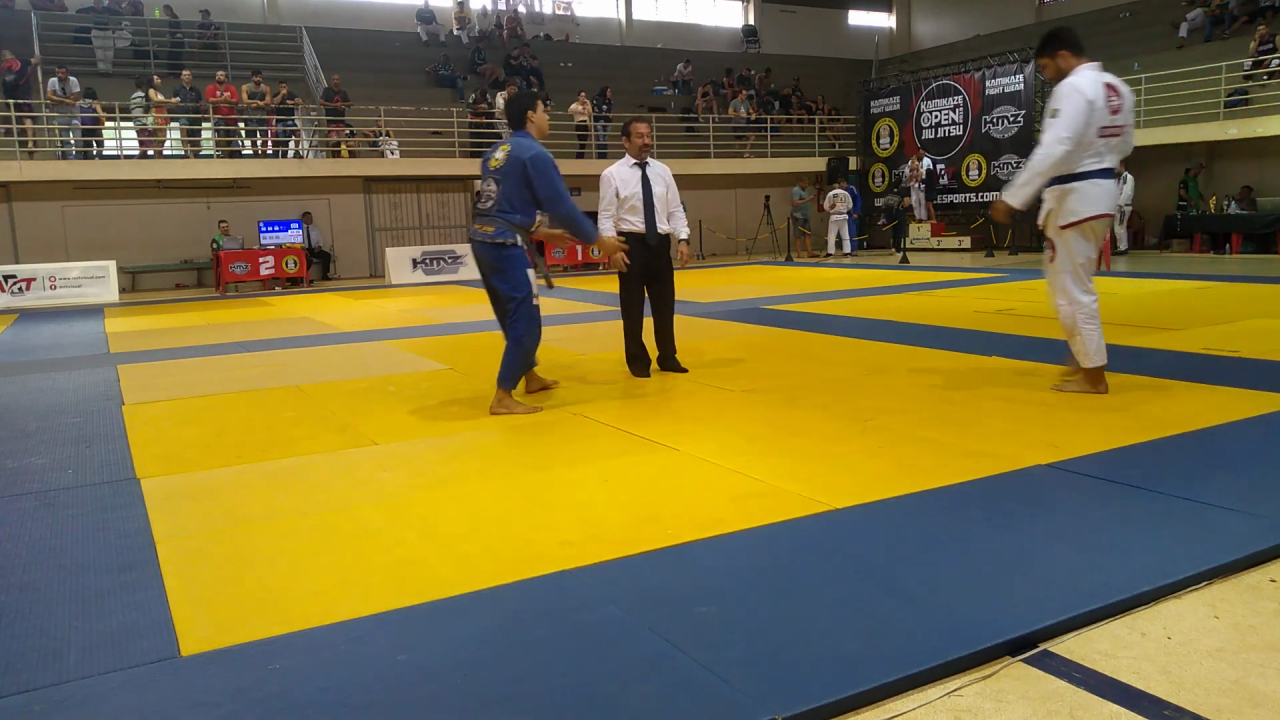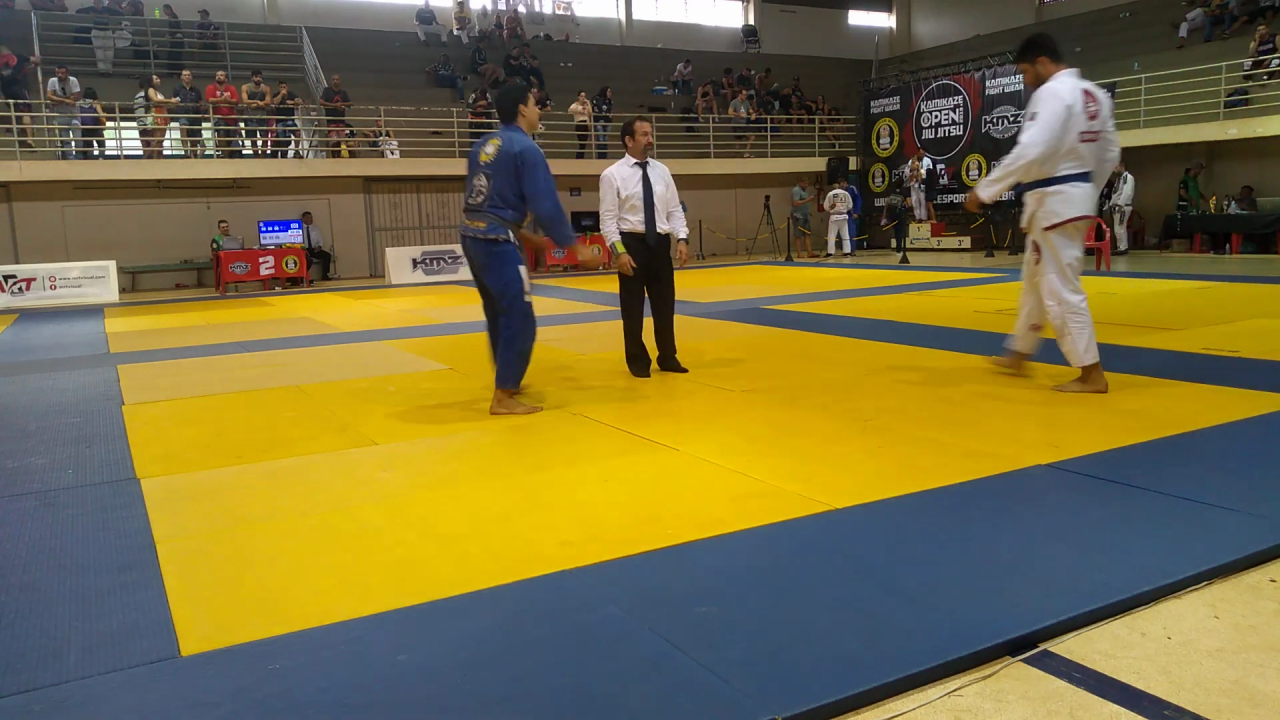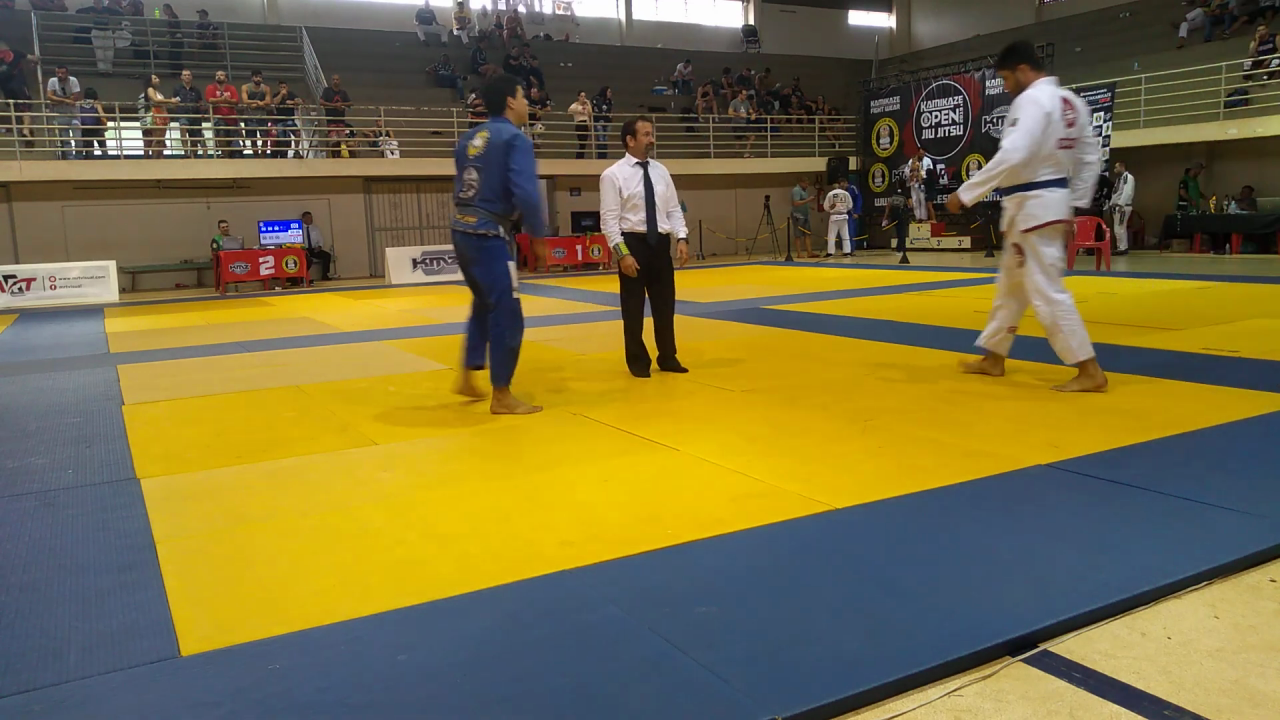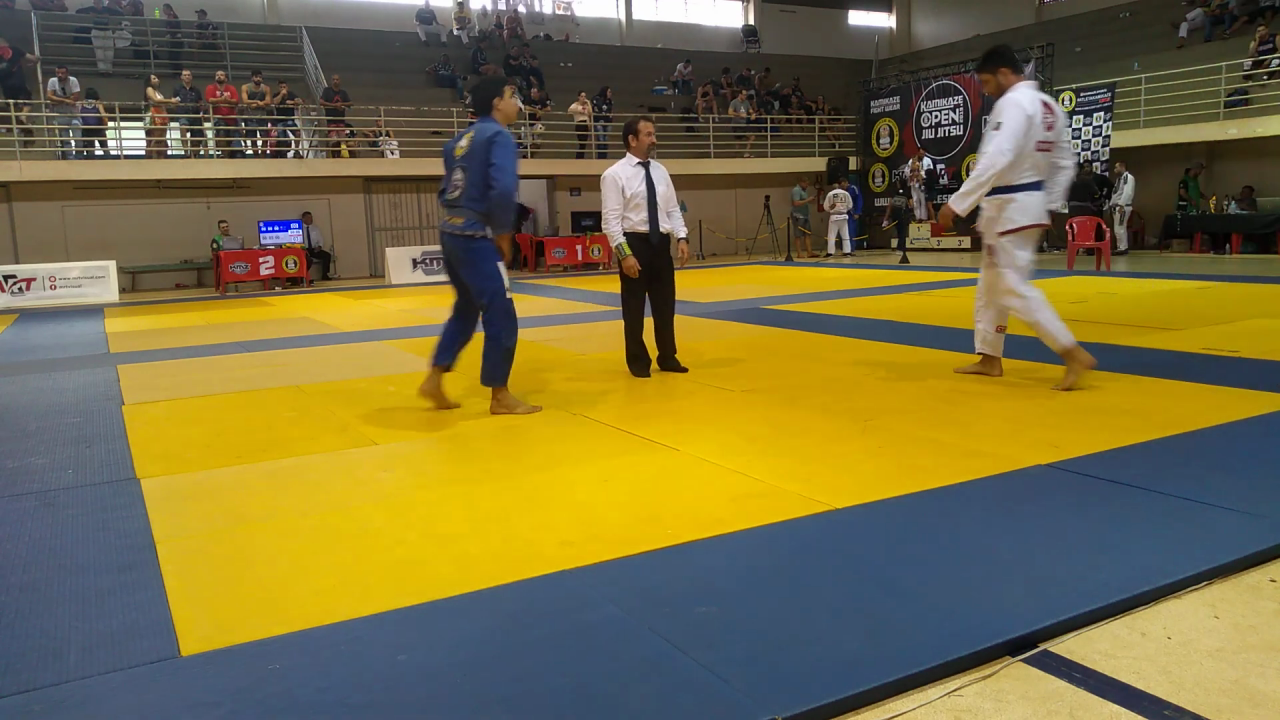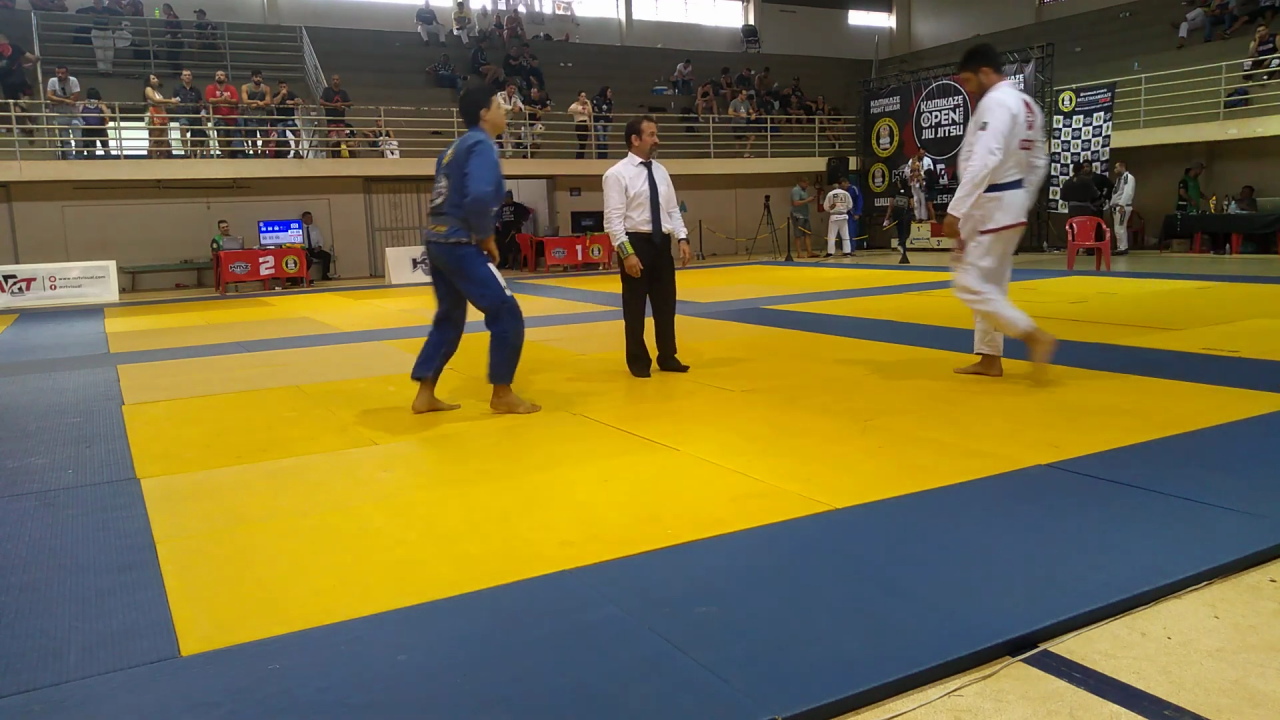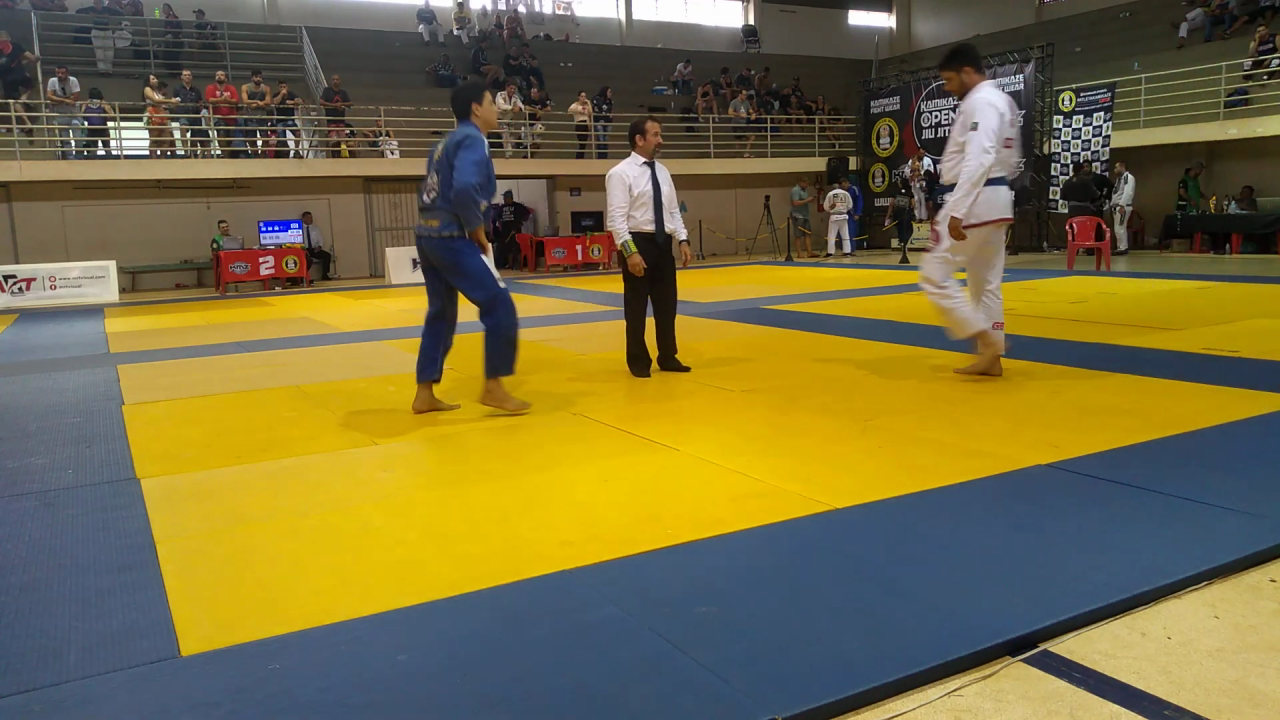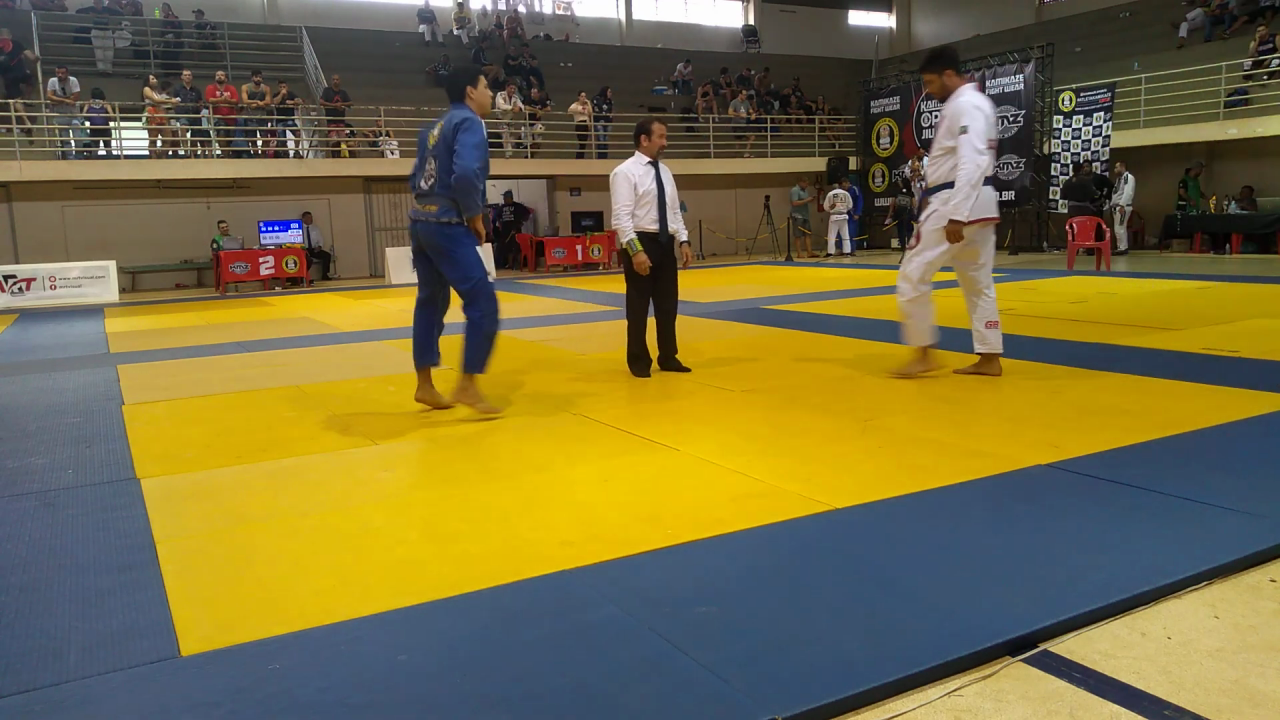
dt=0.1s
person 1, frame 1
left shoulder: (1072, 88)
right shoulder: (1118, 88)
left elbow: (1053, 150)
right elbow: (1122, 144)
left wrist: (1011, 197)
left hip: (1074, 196)
right hip: (1101, 190)
left knee: (1074, 287)
right knee: (1066, 279)
left ankle: (1094, 374)
right ankle: (1086, 357)
person 1, frame 2
left shoulder: (1051, 93)
right shoulder: (1096, 95)
left elbow: (1028, 152)
right elbow: (1110, 153)
left wrist: (983, 191)
left hip: (1054, 198)
right hip: (1079, 193)
left knee: (1060, 288)
right knee: (1036, 281)
left ankle: (1091, 373)
right ankle: (1019, 353)
person 1, frame 3
left shoulder: (1031, 100)
right shoulder: (1073, 102)
left elbow: (1011, 157)
right elbow: (1089, 159)
left wrist: (965, 195)
right wrist: (1075, 202)
left hip: (1031, 203)
right hip: (1055, 200)
left knee: (1046, 289)
right knee: (1011, 284)
left ankle: (1089, 370)
right ankle: (991, 356)
person 1, frame 4
left shoulder: (1012, 103)
right shoulder: (1049, 106)
left elbow: (995, 161)
right elbow: (1064, 163)
left wrist: (957, 204)
right wrist: (1049, 204)
left hip: (1009, 205)
right hip: (1030, 201)
left knee: (1015, 289)
right knee: (991, 285)
left ankle: (1074, 355)
right ankle: (989, 357)
person 1, frame 5
left shoulder: (995, 104)
right shoulder: (1026, 104)
left elbow: (984, 162)
right elbow: (1037, 164)
left wrist: (956, 210)
left hip: (990, 204)
right hip: (1014, 204)
left knee: (972, 285)
right knee: (990, 283)
left ankle: (1036, 337)
right ankle: (989, 357)
person 1, frame 6
left shoulder: (980, 102)
right shoulder: (1002, 101)
left elbow: (979, 160)
right elbow: (1010, 160)
left wrist: (958, 210)
left hip: (974, 202)
right hip: (997, 200)
left knee: (934, 275)
right knee: (985, 282)
left ankle: (985, 340)
right ankle: (990, 358)
person 1, frame 7
left shoulder: (965, 105)
right shoulder: (970, 103)
left elbow: (973, 163)
left wrist: (957, 215)
right wrist: (939, 186)
left hip: (958, 204)
right hip: (977, 202)
left knee: (914, 277)
right knee: (977, 284)
left ankle: (924, 352)
right ankle: (989, 358)
person 2, frame 1
left shoulder: (494, 152)
right shoulder: (534, 154)
right elbow: (561, 207)
left wrist: (536, 233)
right wrist: (598, 240)
left hip: (481, 240)
right hip: (504, 244)
left knee: (512, 316)
right knee: (526, 322)
left ankle: (530, 377)
right ankle: (503, 397)
person 2, frame 2
left shoulder: (481, 146)
right shoulder: (525, 149)
right elbow: (545, 205)
left wrist: (514, 230)
right wrist: (573, 245)
left hip: (471, 234)
right hip: (497, 240)
left knee: (499, 311)
right knee: (518, 318)
left ankle: (507, 381)
right ankle: (505, 397)
person 2, frame 3
left shoulder: (472, 138)
right shoulder: (515, 139)
right elbow: (527, 193)
right wrist: (537, 237)
left hip: (463, 230)
right hip: (488, 236)
left knee: (485, 306)
right knee: (507, 316)
left ankle: (467, 377)
right ankle: (502, 396)
person 2, frame 4
left shoulder: (462, 139)
right shoulder: (499, 136)
right elbow: (503, 191)
right wrist: (503, 233)
left hip: (451, 232)
right hip: (474, 237)
left knee: (467, 308)
right knee: (500, 316)
left ankle: (433, 384)
right ankle: (499, 397)
person 2, frame 5
left shoulder: (454, 148)
right shoulder: (482, 146)
right elbow: (479, 197)
right wrist: (486, 237)
left hip: (436, 241)
right hip: (459, 244)
left knee: (450, 317)
right knee: (506, 315)
left ankle: (425, 395)
right ankle: (502, 395)
person 2, frame 6
left shoulder: (445, 144)
right shoulder: (471, 140)
right elbow: (466, 189)
right wrist: (477, 229)
left hip: (428, 236)
right hip: (452, 239)
left knee: (441, 315)
right knee: (499, 309)
left ankle: (425, 394)
right ankle: (495, 390)
person 2, frame 7
left shoulder: (436, 126)
right shoulder: (470, 123)
left elbow: (420, 178)
right elbow: (465, 174)
right wrist: (474, 215)
left hip: (421, 221)
right hip: (449, 226)
left knee: (432, 301)
right knee: (482, 302)
left ankle: (425, 386)
right ankle: (467, 386)
person 3, frame 1
left shoulder: (662, 171)
right shoulder: (613, 175)
left elbow: (675, 210)
right elbow: (606, 216)
left wrist: (682, 239)
left hip: (660, 243)
right hip: (631, 245)
left knee: (664, 303)
right knee: (633, 306)
left ankle: (668, 357)
right ankle: (638, 360)
person 3, frame 2
left shoulder: (661, 171)
right shoulder: (613, 175)
left elbow: (674, 210)
right elbow: (608, 218)
left wrist: (681, 239)
right wrist: (618, 250)
left hip: (660, 243)
right hip: (632, 245)
left knee: (664, 302)
right knee: (633, 306)
left ankle: (667, 357)
right ankle: (638, 360)
person 3, frame 3
left shoulder: (660, 171)
right shoulder: (613, 175)
left elbow: (673, 210)
right elbow: (609, 219)
left wrist: (681, 238)
right wrist: (622, 253)
left hip: (660, 243)
right hip: (633, 244)
left knee: (665, 303)
right knee: (633, 306)
left ankle: (668, 357)
right ankle: (638, 361)
person 3, frame 4
left shoulder: (660, 171)
right shoulder: (615, 174)
left elbow: (672, 210)
right elbow: (611, 219)
left wrist: (681, 238)
right wrist: (624, 253)
left hip: (660, 243)
right hip: (634, 244)
left knee: (665, 303)
right knee: (634, 306)
left ankle: (667, 357)
right ankle: (638, 361)
person 3, frame 5
left shoulder: (660, 171)
right shoulder: (617, 174)
left elbow: (672, 210)
right elbow: (613, 219)
left wrist: (682, 238)
right wrist: (627, 253)
left hip: (661, 243)
right hip: (635, 244)
left knee: (666, 302)
right knee: (635, 306)
left ankle: (667, 356)
right ankle: (638, 360)
person 3, frame 6
left shoulder: (662, 172)
right shoulder: (620, 173)
left elbow: (673, 211)
right elbow: (616, 218)
left wrist: (683, 240)
right wrist: (630, 252)
left hip: (662, 243)
right hip: (638, 243)
left knee: (667, 302)
right knee: (637, 305)
left ankle: (668, 357)
right ankle: (638, 360)
person 3, frame 7
left shoulder: (664, 172)
right shoulder: (625, 172)
left elbow: (674, 211)
right elbow: (621, 217)
left wrist: (683, 241)
right wrist: (635, 251)
left hip: (664, 243)
right hip: (639, 244)
left knee: (668, 303)
right knee: (638, 304)
left ankle: (668, 357)
right ankle: (638, 360)
